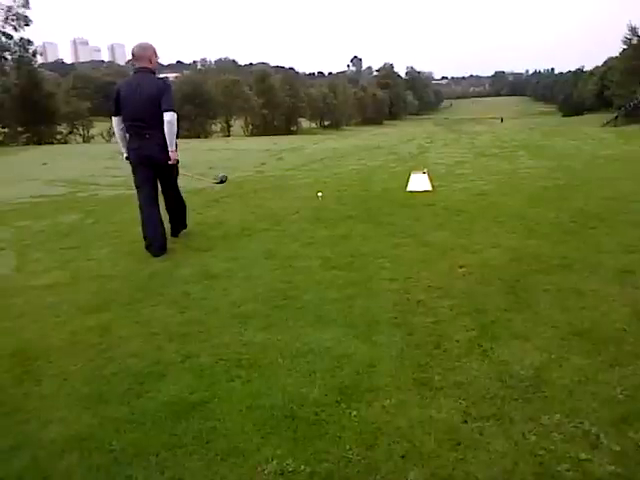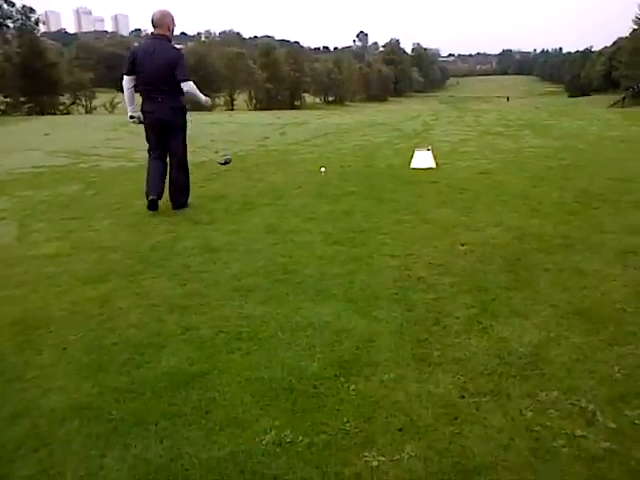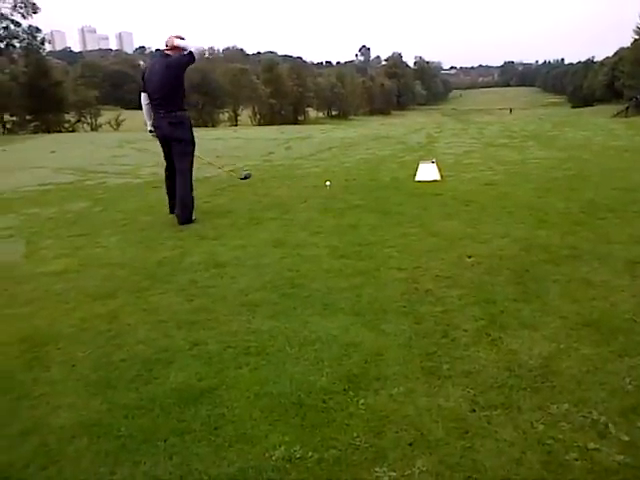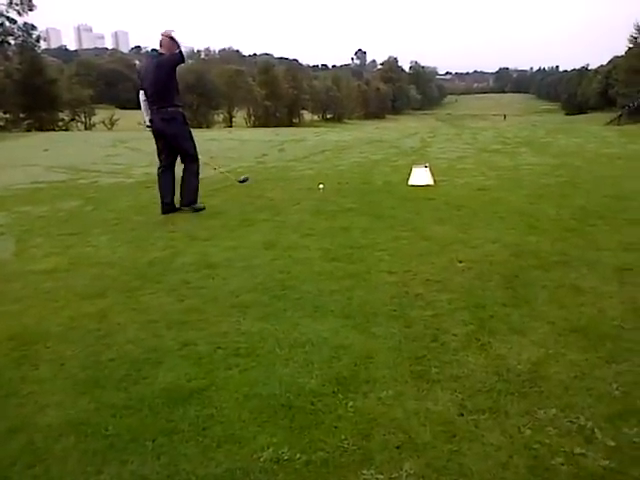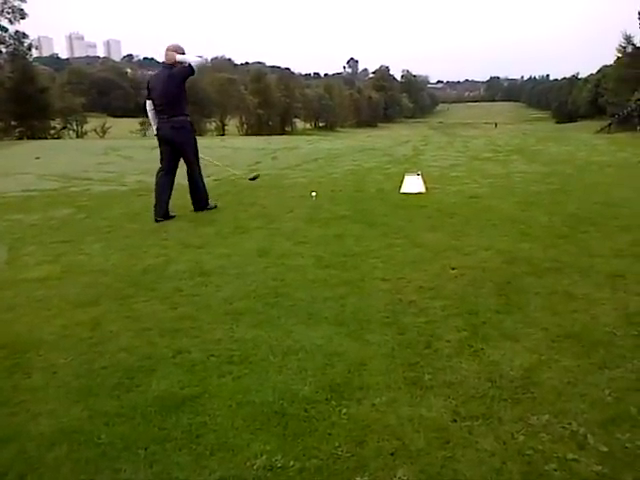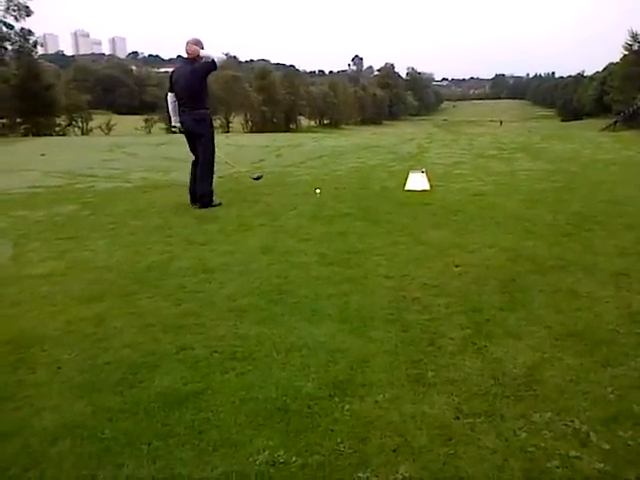
dt=0.5s
person 1, frame 1
left shoulder: (121, 88)
right shoulder: (161, 85)
left elbow: (117, 123)
right elbow: (169, 118)
left wrist: (125, 150)
right wrist: (172, 148)
left hip: (137, 148)
right hip: (161, 146)
left knee: (146, 197)
right knee: (170, 190)
left ankle: (156, 245)
right ankle: (177, 227)
person 1, frame 2
left shoulder: (137, 51)
right shoulder: (175, 54)
left elbow: (127, 82)
right elbow: (187, 86)
left wrist: (132, 110)
right wrist: (203, 99)
left hip: (149, 109)
right hip: (173, 109)
left knee: (155, 154)
right knee: (177, 156)
left ankle: (153, 194)
right ankle: (178, 201)
person 1, frame 3
left shoulder: (149, 68)
right shoulder: (173, 64)
left elbow: (145, 99)
left wrist: (151, 124)
right wrist: (178, 42)
left hip: (160, 123)
right hip: (177, 122)
left knee: (171, 167)
right knee: (183, 170)
left ankle: (175, 205)
right ankle: (184, 214)
person 1, frame 4
left shoulder: (146, 67)
right shoulder: (165, 63)
left elbow: (143, 96)
left wrist: (149, 121)
right wrist: (173, 35)
left hip: (156, 120)
right hip: (172, 118)
left knee: (165, 163)
right knee: (190, 159)
left ankle: (167, 204)
right ankle: (188, 202)
person 1, frame 5
left shoulder: (153, 78)
right shoulder: (176, 74)
left elbow: (149, 106)
right elbow: (199, 61)
left wrist: (156, 128)
right wrist: (178, 58)
left hip: (163, 128)
right hip: (181, 126)
left knee: (166, 169)
right knee: (193, 166)
left ankle: (161, 211)
right ankle: (200, 203)
person 1, frame 6
left shoulder: (175, 72)
right shoulder: (198, 69)
left elbow: (171, 98)
left wrist: (175, 121)
right wrist: (201, 53)
left hip: (185, 119)
right hip: (200, 118)
left knee: (198, 158)
right knee: (206, 159)
left ankle: (195, 196)
right ankle: (204, 199)
